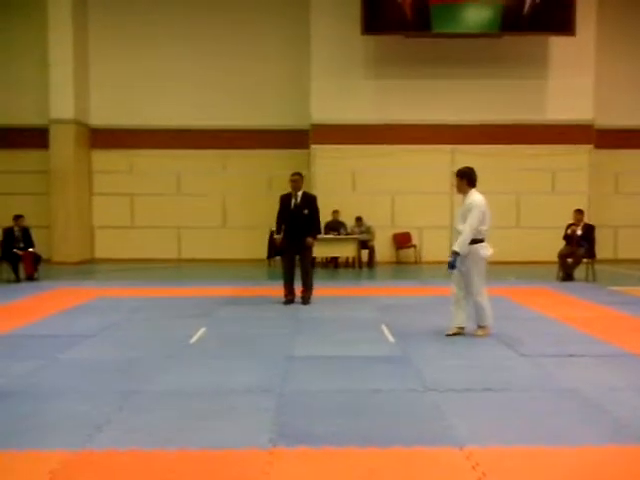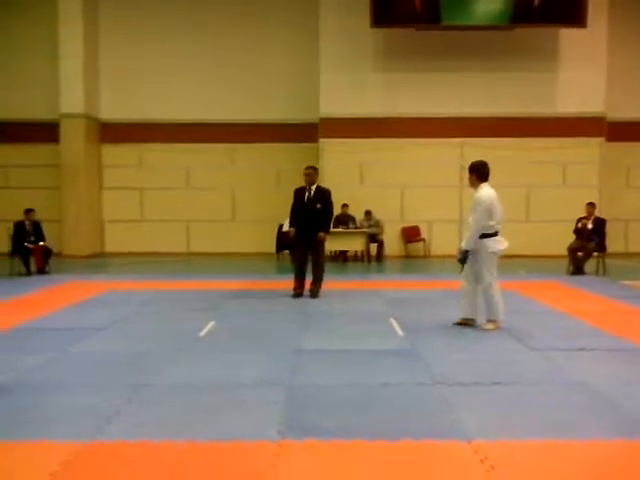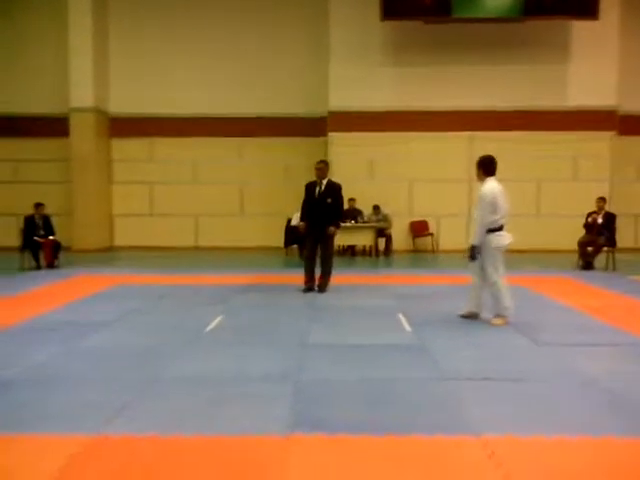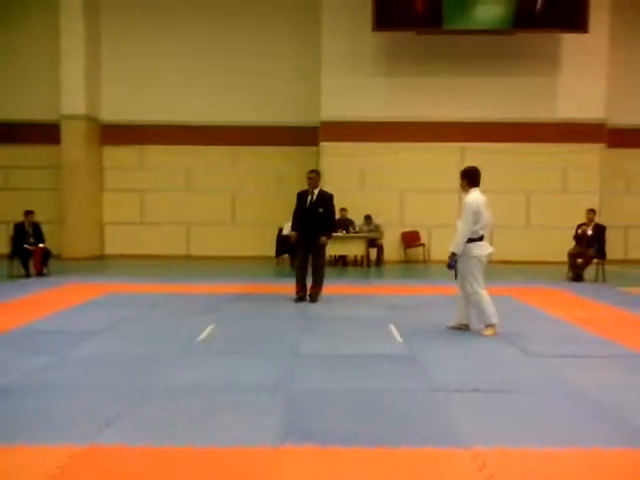
dt=0.3s
person 1, frame 1
left shoulder: (476, 201)
right shoulder: (468, 200)
left elbow: (470, 229)
left wrist: (456, 251)
right wrist: (458, 250)
left hip: (474, 250)
right hip: (465, 250)
left knee: (476, 289)
right knee: (458, 288)
left ankle: (484, 325)
right ankle: (459, 325)
person 1, frame 2
left shoulder: (483, 196)
right shoulder: (486, 193)
left elbow: (476, 226)
left wrist: (465, 248)
left hip: (486, 244)
right hip: (481, 242)
left knee: (488, 282)
right knee: (469, 279)
left ankle: (494, 319)
right ankle: (469, 316)
person 1, frame 3
left shoulder: (486, 190)
right shoulder: (496, 187)
left elbow: (482, 220)
left wrist: (473, 244)
left hip: (490, 238)
right hip: (492, 236)
left knee: (495, 277)
right knee: (480, 275)
left ankle: (502, 313)
right ankle: (474, 310)
person 1, frame 4
left shoulder: (470, 200)
right shoulder: (480, 198)
left elbow: (464, 229)
left wrist: (453, 252)
left hip: (471, 249)
right hip: (475, 246)
left knee: (475, 288)
right knee: (465, 287)
left ankle: (491, 323)
right ankle: (464, 321)
person 2, frame 1
left shoulder: (310, 198)
right shoulder: (284, 198)
left elbow: (315, 219)
right elbow: (280, 217)
left wrist: (312, 236)
right wrist: (278, 233)
left hip: (305, 239)
right hip: (288, 238)
left knee: (306, 268)
right knee: (288, 268)
left ankle: (306, 295)
right ankle: (289, 295)
person 2, frame 2
left shoulder: (325, 193)
right shoulder: (298, 192)
left elbow: (329, 213)
right elbow: (294, 210)
left wrist: (324, 231)
right wrist: (292, 226)
left hip: (317, 233)
right hip: (301, 232)
left knee: (317, 262)
right knee: (299, 261)
left ankle: (315, 289)
right ankle: (298, 288)
person 2, frame 3
left shoulder: (335, 187)
right shoulder: (309, 186)
left elbow: (339, 208)
right elbow: (305, 205)
left wrist: (334, 225)
right wrist: (302, 221)
left hip: (327, 228)
right hip: (311, 226)
left knee: (326, 256)
right knee: (309, 256)
left ankle: (323, 284)
right ankle: (309, 283)
person 2, frame 4
left shoulder: (327, 197)
right shoulder: (301, 195)
left elbow: (331, 218)
right elbow: (297, 214)
left wrist: (326, 235)
right wrist: (293, 230)
left hip: (318, 237)
right hip: (302, 236)
left knee: (318, 266)
right knee: (300, 265)
left ankle: (314, 294)
right ankle: (301, 293)
